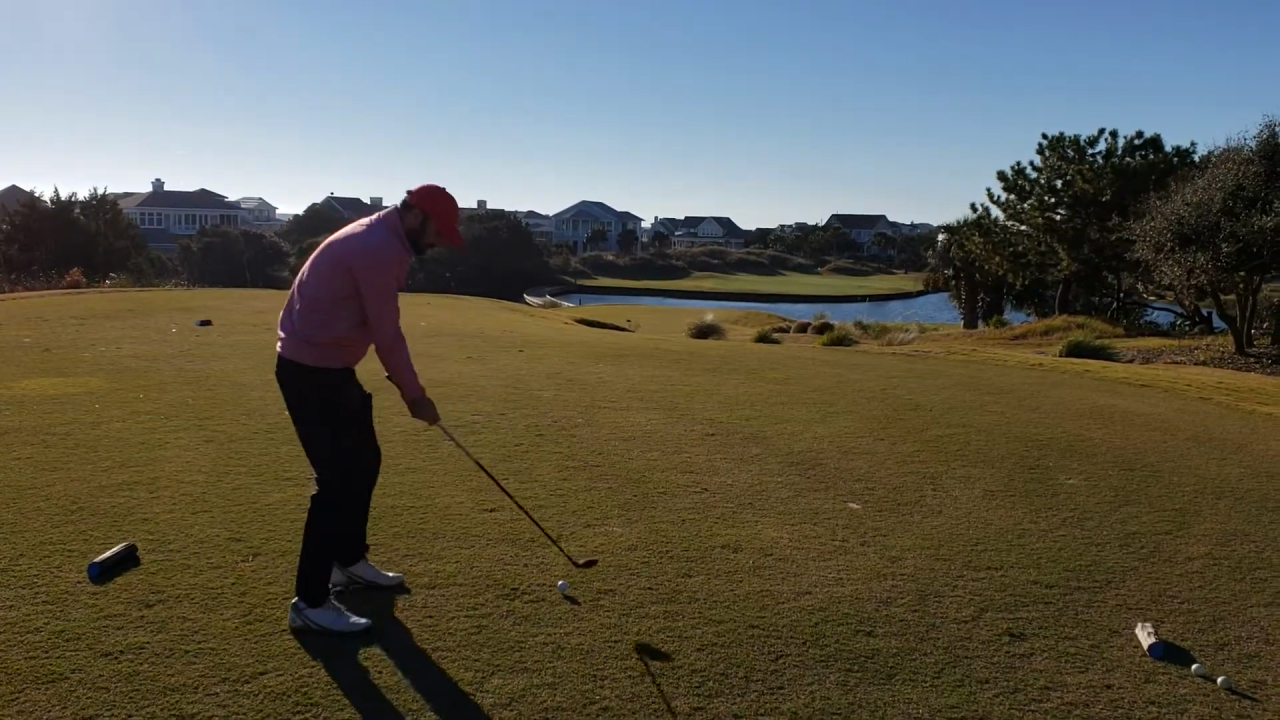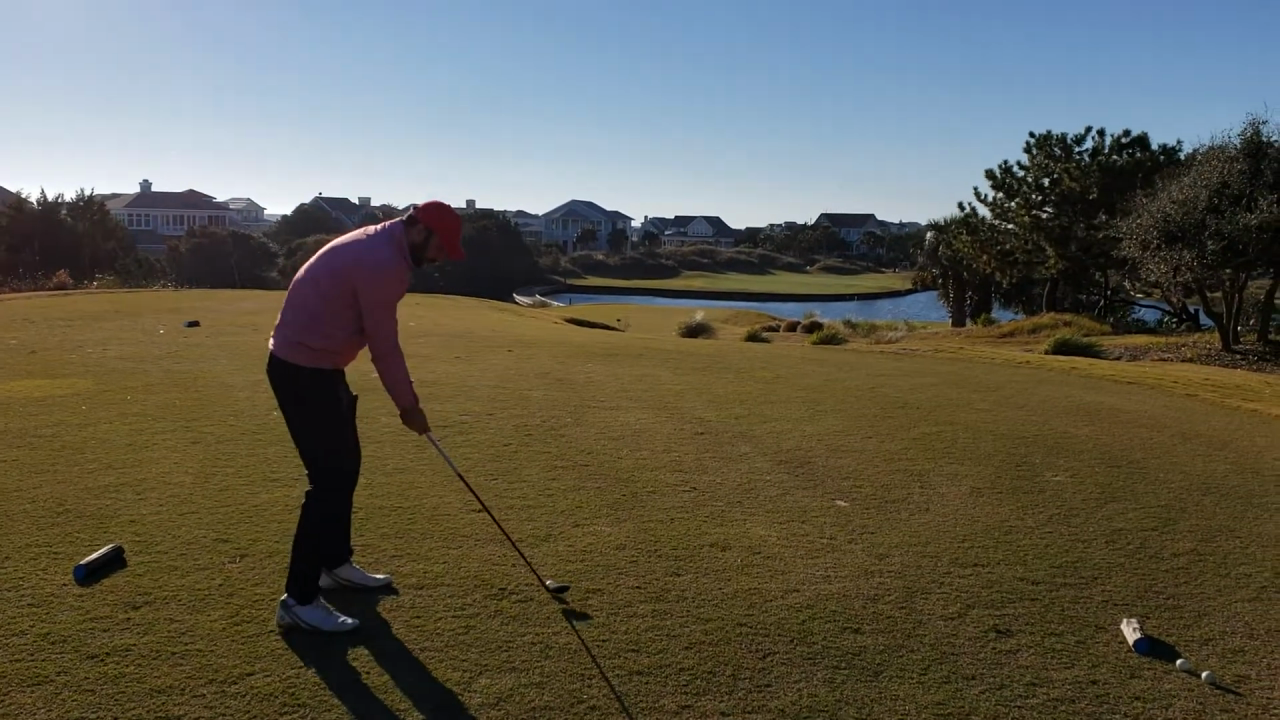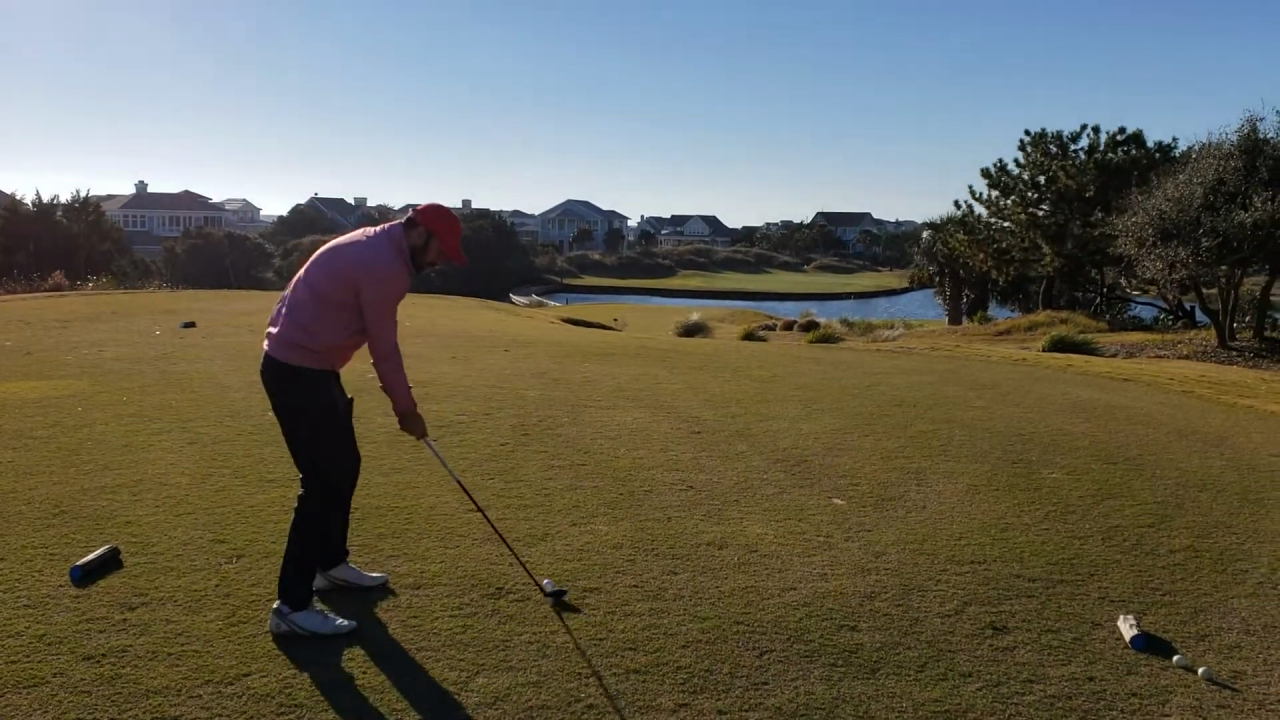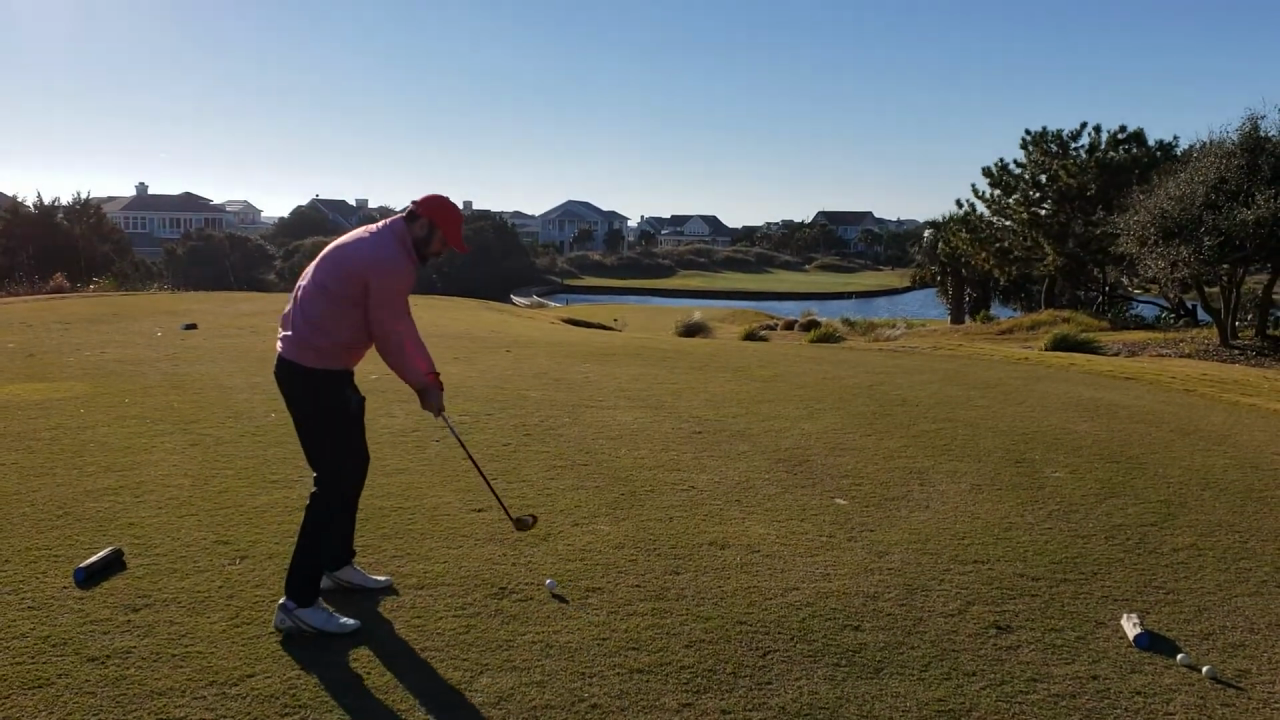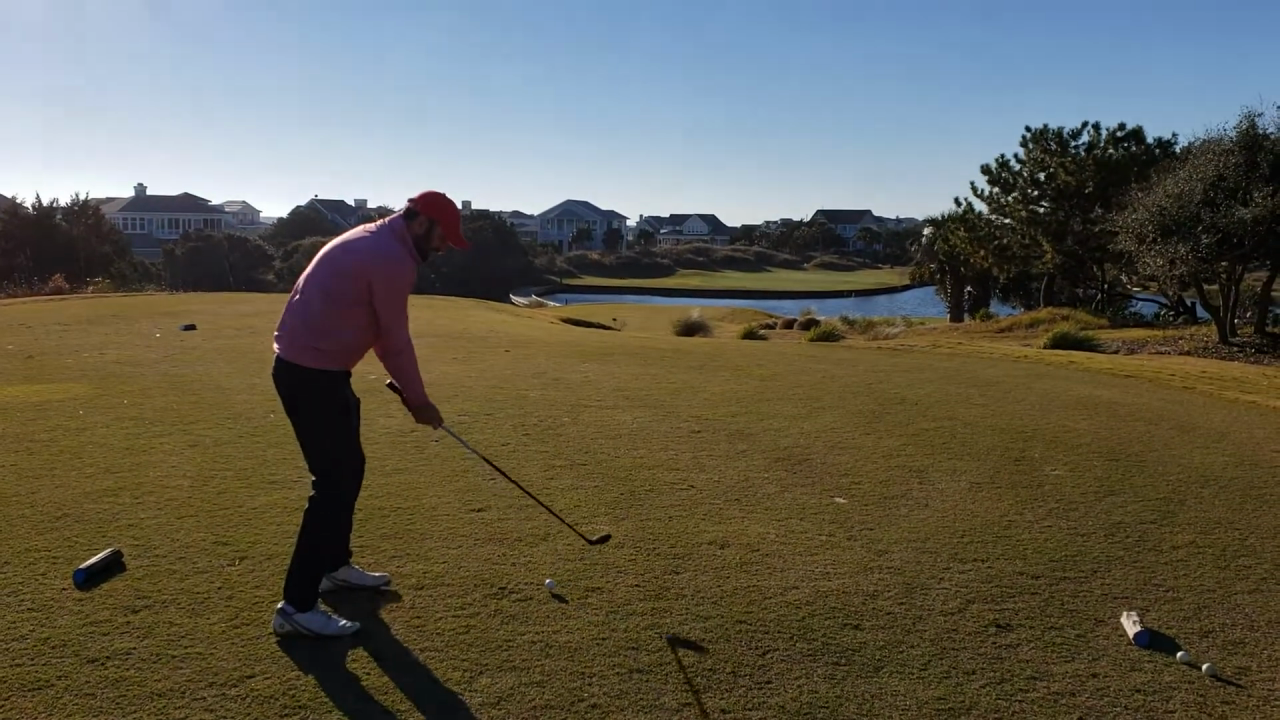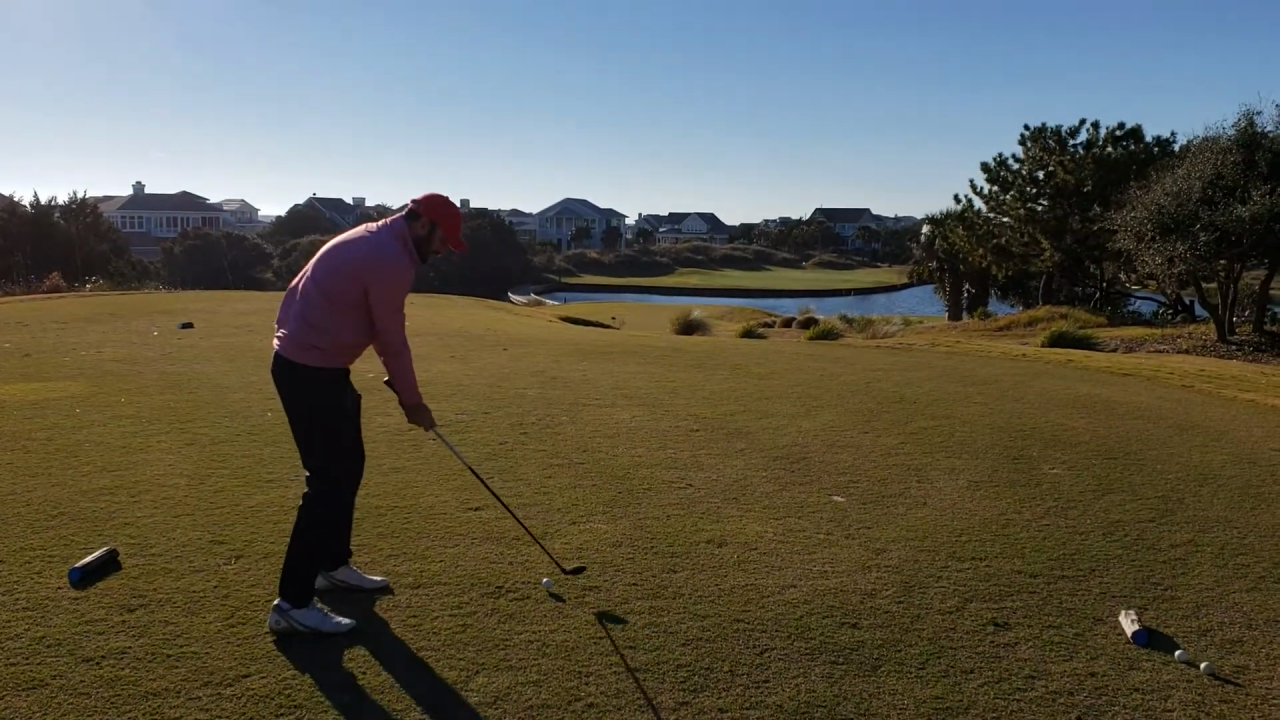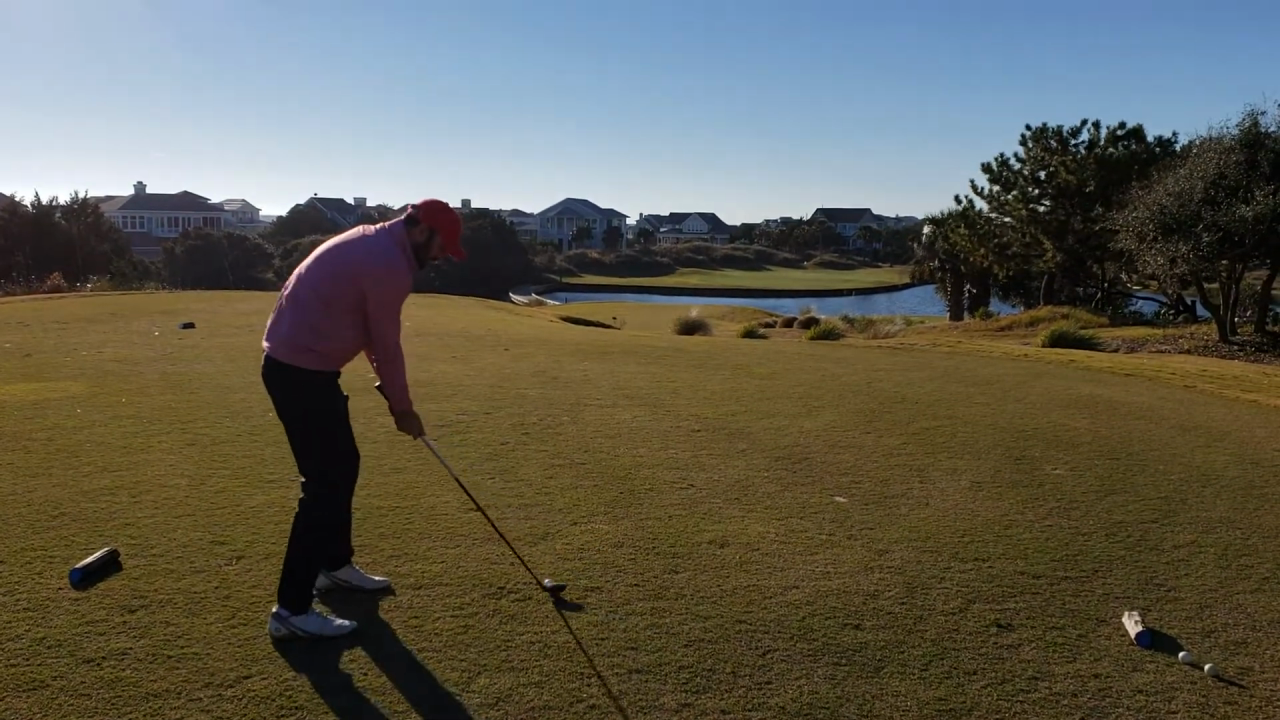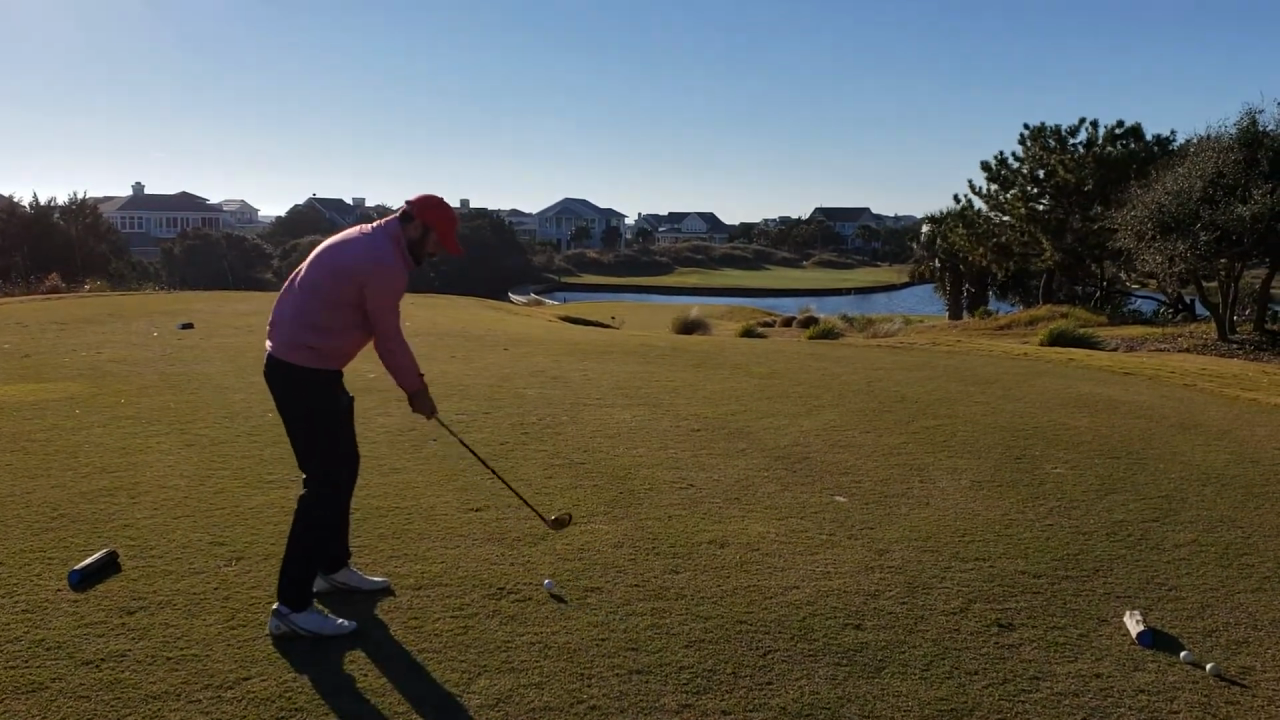
dt=0.4s
person 1, frame 1
left shoulder: (379, 240)
right shoulder: (379, 250)
left elbow: (383, 330)
right elbow: (386, 336)
left wrist: (409, 388)
right wrist: (414, 394)
left hip: (328, 365)
right hip: (312, 370)
left knee: (363, 461)
right knee: (338, 480)
left ankle: (349, 560)
right ankle: (309, 602)
person 1, frame 2
left shoulder: (379, 248)
right shoulder: (381, 263)
left elbow: (381, 341)
right elbow: (384, 345)
left wrist: (405, 394)
right wrist: (409, 405)
left hip: (314, 363)
right hip: (302, 368)
left knee: (344, 465)
right knee: (331, 476)
left ankle: (334, 563)
right ankle: (299, 599)
person 1, frame 3
left shoulder: (378, 250)
right shoulder: (382, 266)
left elbow: (381, 342)
right elbow: (383, 348)
left wrist: (402, 397)
right wrist: (406, 408)
left hip: (306, 365)
right hip: (297, 370)
left knee: (343, 466)
right knee: (324, 480)
left ankle: (330, 563)
right ankle: (291, 605)
person 1, frame 4
left shoulder: (383, 247)
right shoulder: (387, 260)
left elbow: (401, 324)
right elbow: (389, 340)
left wrist: (430, 376)
right wrist: (423, 388)
left hip: (322, 366)
right hip: (311, 371)
left knee: (352, 466)
right knee: (335, 479)
left ankle: (336, 565)
right ankle: (298, 601)
person 1, frame 5
left shoulder: (375, 242)
right shoulder: (391, 260)
left elbow: (384, 334)
right elbow: (396, 341)
left wrist: (407, 389)
right wrist: (419, 400)
left hip: (308, 366)
right hip: (312, 374)
left knee: (346, 470)
right knee: (335, 483)
left ankle: (334, 565)
right ankle: (296, 606)
person 1, frame 6
left shoulder: (376, 242)
right shoulder: (390, 261)
left elbow: (382, 334)
right elbow: (392, 340)
left wrist: (403, 388)
right wrist: (413, 401)
left hip: (312, 363)
right hip: (310, 370)
left knee: (347, 466)
right knee: (330, 480)
left ankle: (333, 565)
right ankle: (292, 602)
person 1, frame 7
left shoulder: (372, 243)
right shoulder: (389, 265)
left elbow: (374, 338)
right elbow: (386, 346)
left wrist: (394, 394)
right wrist: (403, 408)
left hip: (296, 363)
right hip: (301, 371)
left knee: (342, 466)
right knee: (326, 483)
left ankle: (334, 565)
right ankle: (291, 608)
person 1, frame 8
left shoulder: (369, 242)
right shoulder: (384, 262)
left elbow: (381, 333)
right elbow: (389, 339)
left wrist: (413, 379)
right wrist: (417, 391)
left hip: (303, 364)
right hip: (303, 371)
left knee: (342, 467)
right knee: (326, 480)
left ankle: (332, 567)
right ankle: (292, 606)
